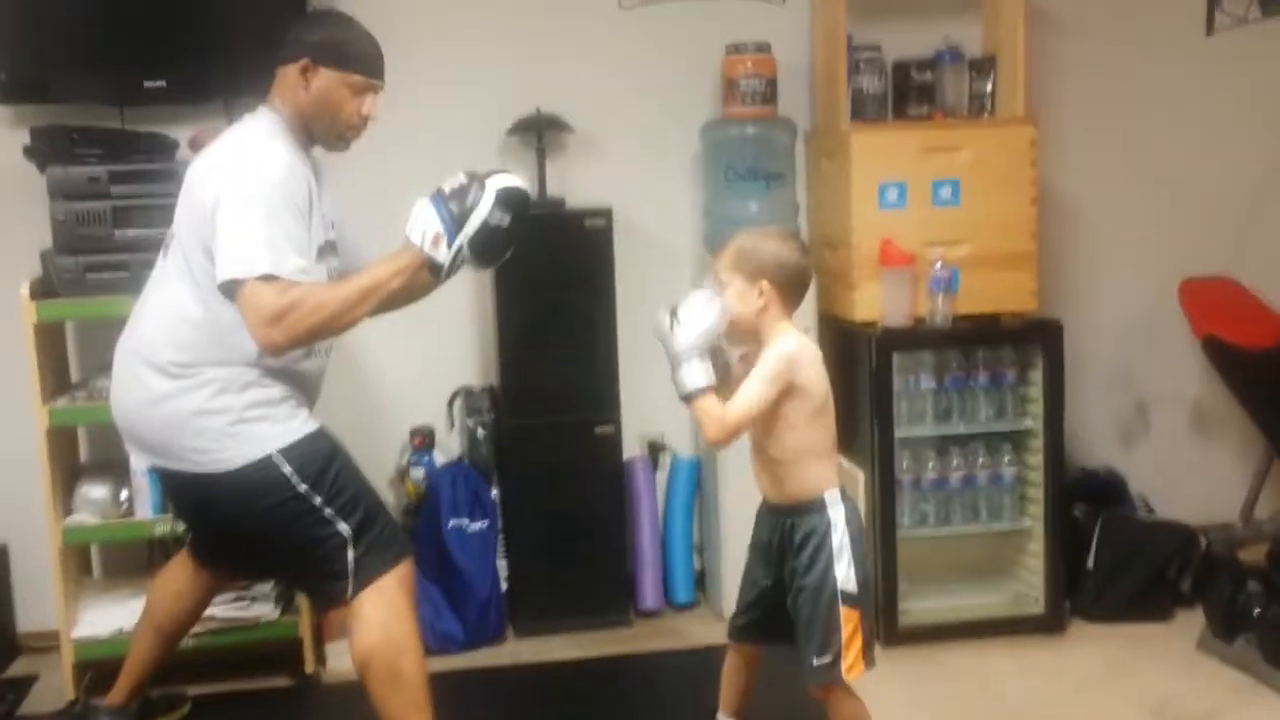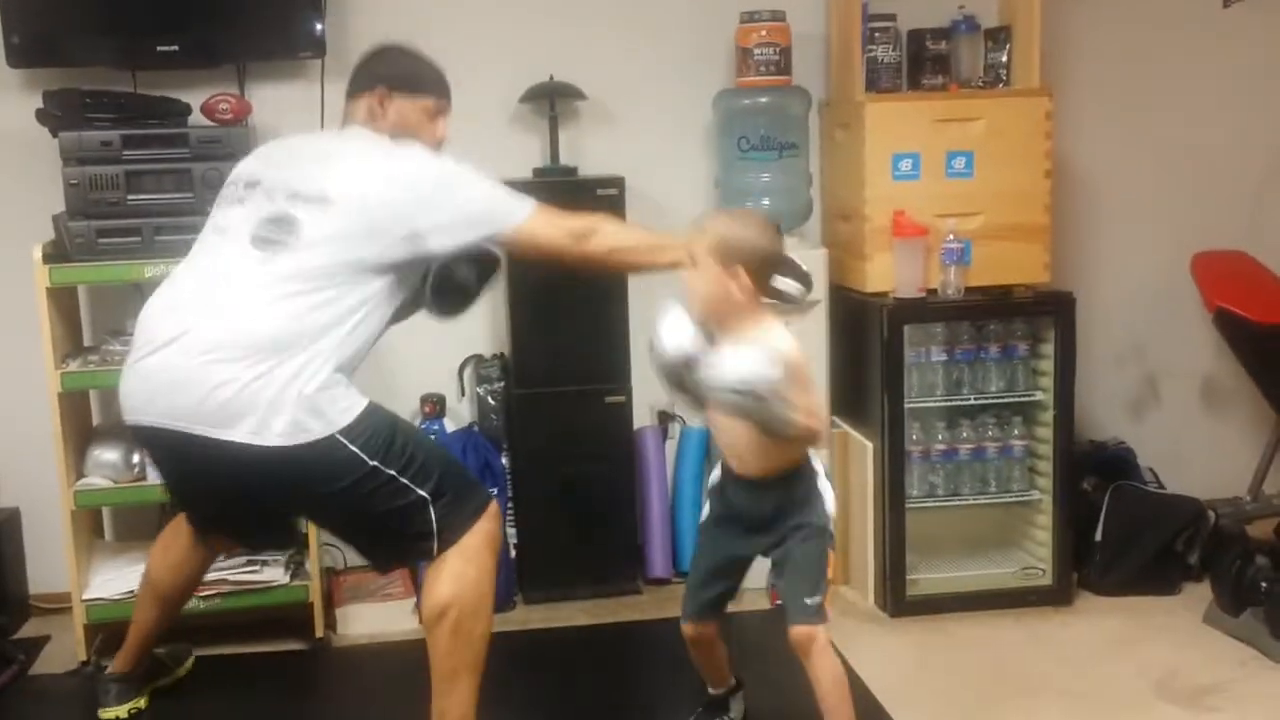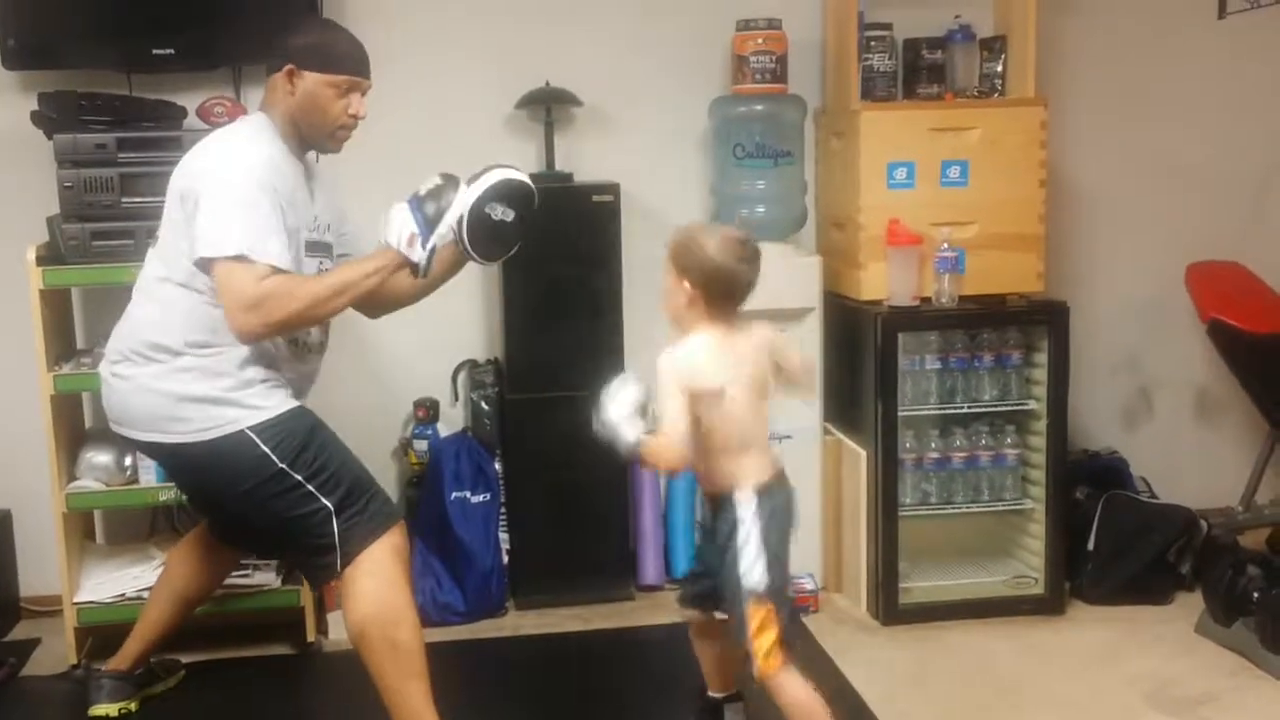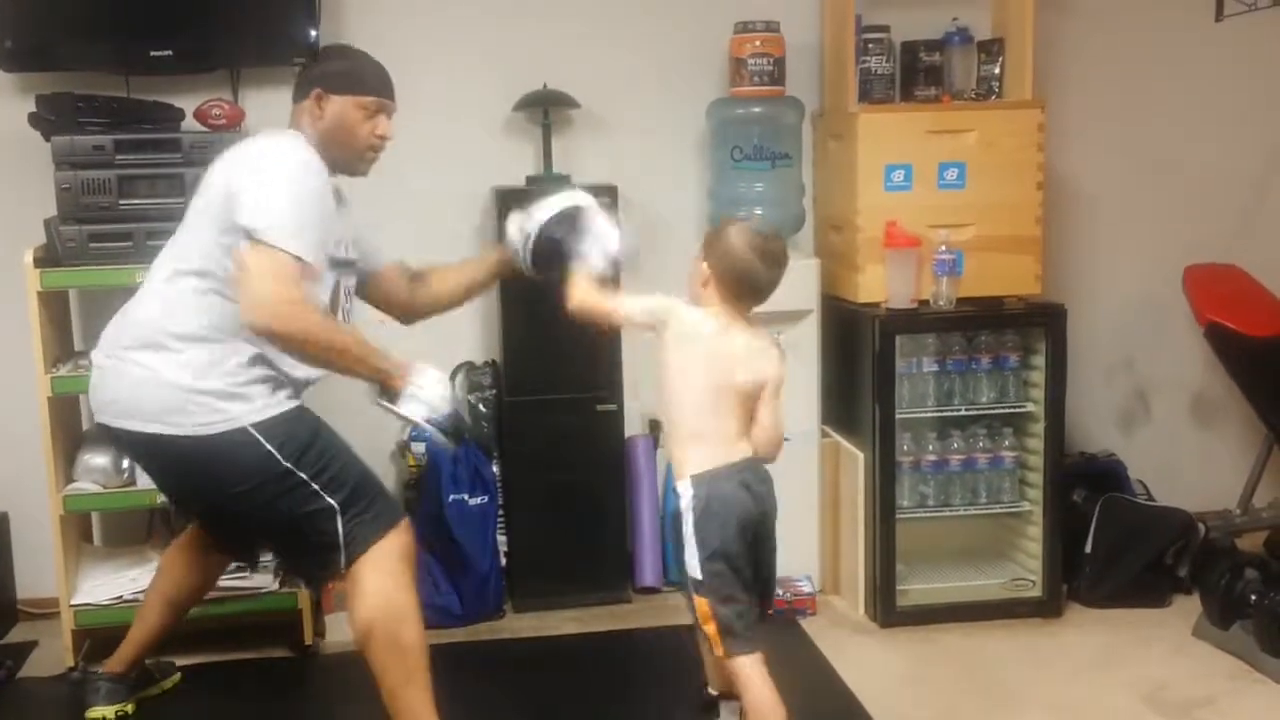
dt=1s
person 1, frame 1
left shoulder: (281, 161)
right shoulder: (262, 163)
left elbow: (346, 293)
right elbow: (275, 323)
left wrist: (443, 252)
right wrist: (418, 250)
left hip: (173, 404)
right hip: (220, 413)
left knee: (218, 555)
right knee: (381, 572)
person 1, frame 2
left shoulder: (272, 161)
right shoulder: (409, 175)
right elbow: (573, 238)
left wrist: (409, 282)
right wrist: (700, 250)
right hip: (261, 404)
left knee: (208, 520)
right knee: (468, 528)
person 1, frame 3
left shoulder: (296, 171)
right shoulder: (243, 162)
left elbow: (368, 296)
right elbow: (254, 311)
left wrist: (456, 248)
right wrist: (393, 254)
left hip: (172, 391)
right hip: (198, 395)
left knee: (236, 523)
right knee: (374, 543)
person 1, frame 4
left shoulder: (314, 191)
right shoulder: (288, 167)
left elbow: (407, 294)
right elbow: (276, 309)
left wrist: (509, 255)
right wrist: (400, 378)
right hip: (199, 397)
left knee: (222, 527)
right knee: (380, 544)
person 2, frame 1
left shoulder: (787, 353)
right shoulder: (772, 350)
left elbow: (719, 430)
right elbow: (733, 402)
left wrist: (688, 357)
right wrist: (707, 351)
left hip: (819, 524)
right hip: (778, 520)
left knee: (826, 677)
right knee: (744, 636)
person 2, frame 2
left shoulder: (780, 347)
right shoulder: (706, 330)
left elbow: (810, 429)
left wrist: (770, 412)
right wrist: (678, 374)
left hip: (795, 496)
right hip: (732, 492)
left knee: (805, 631)
right knee: (696, 624)
person 2, frame 3
left shoulder: (678, 361)
right shoulder: (757, 335)
left elbow: (671, 458)
right elbow: (803, 378)
left wrist: (627, 431)
left hip: (749, 513)
right hip: (731, 506)
left knee: (767, 662)
right knee: (700, 611)
person 2, frame 4
left shoulder: (675, 315)
right shoulder: (767, 351)
left elbow: (583, 302)
right elbow: (768, 445)
left wrist: (588, 253)
left hip: (704, 497)
right hip: (752, 485)
left knee: (736, 647)
right knee: (729, 625)
